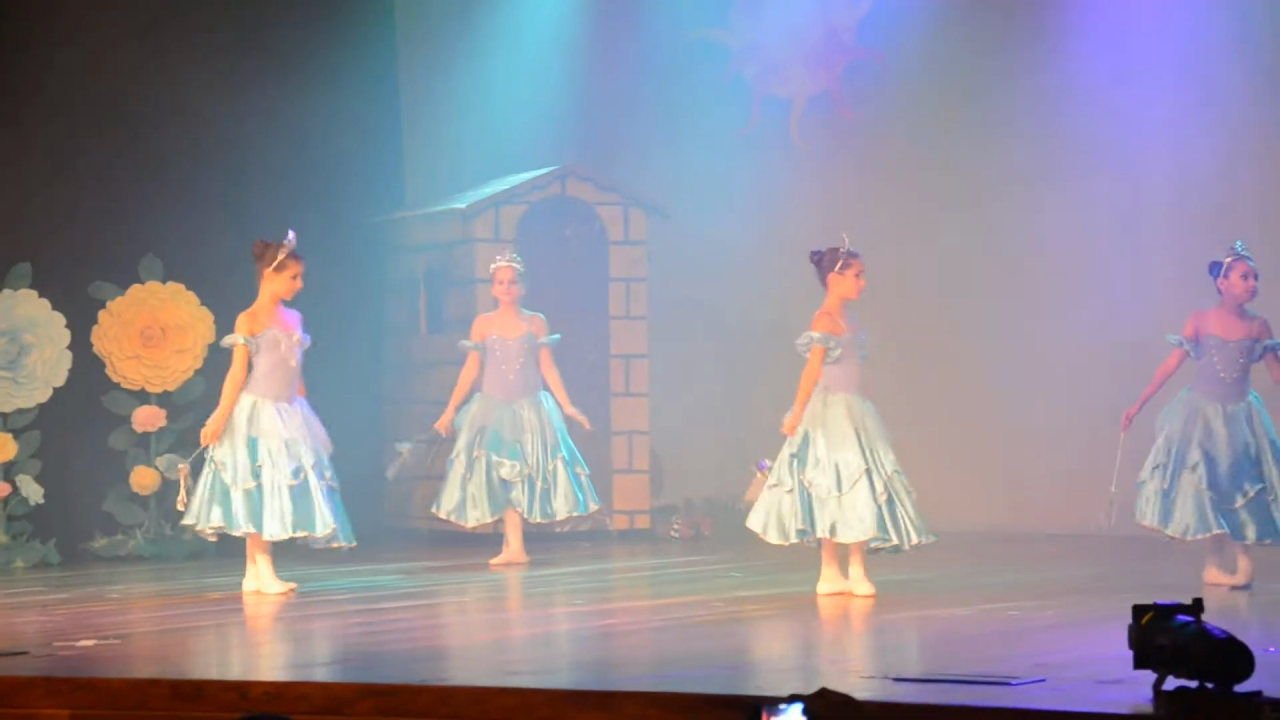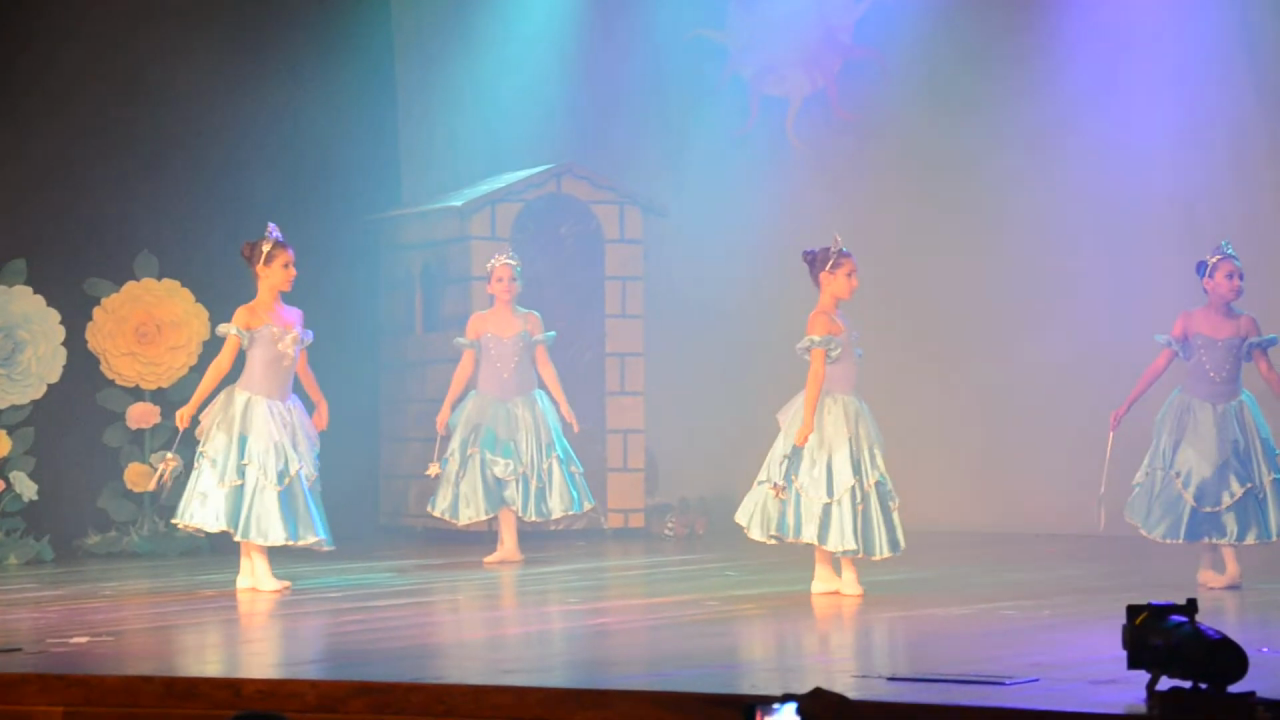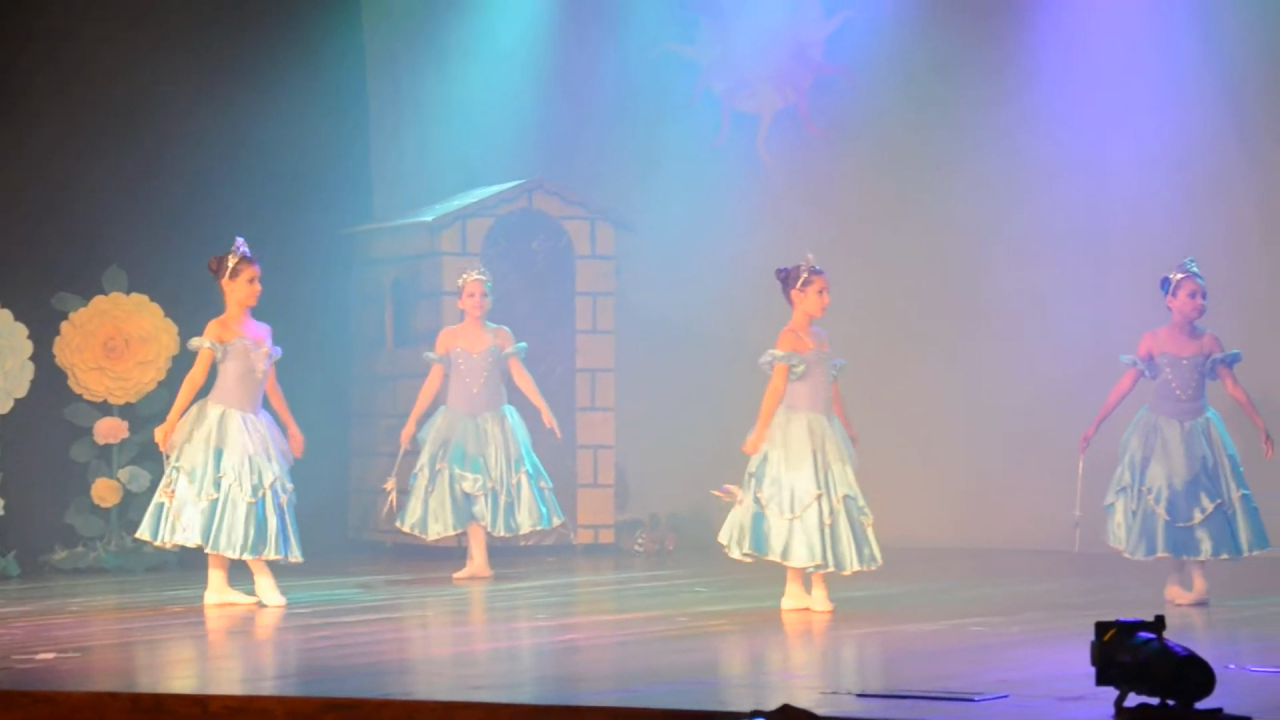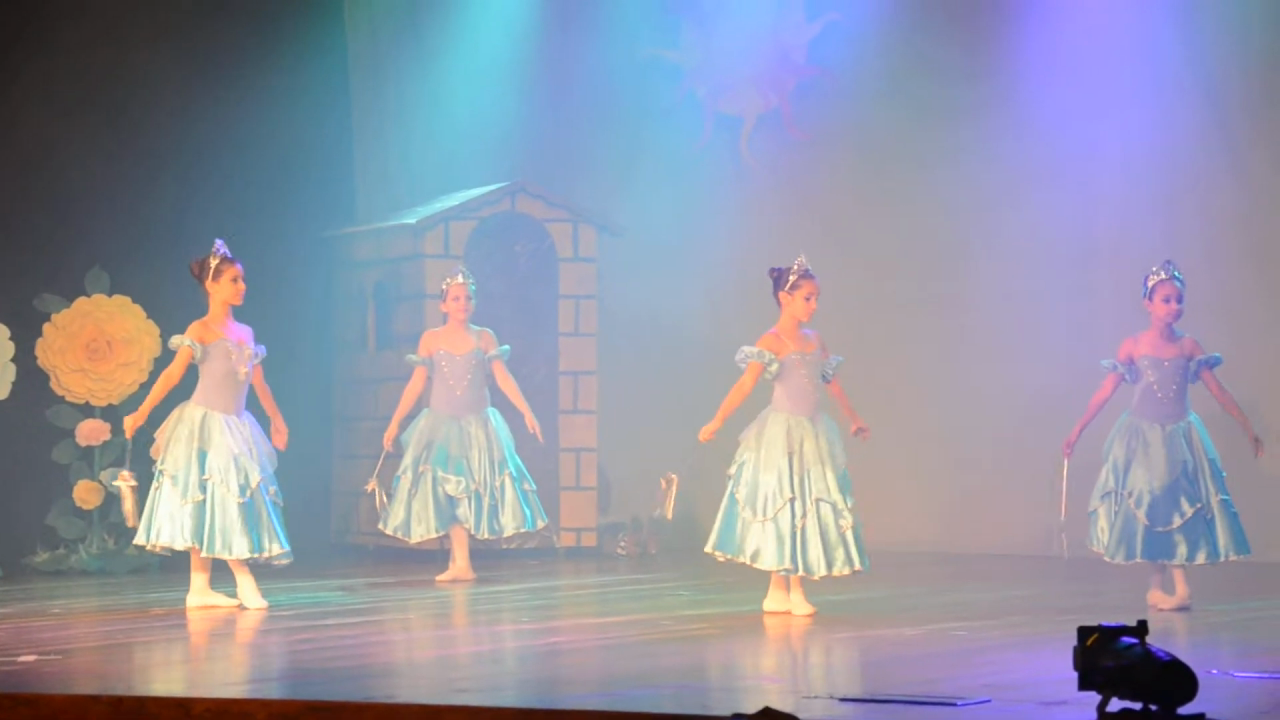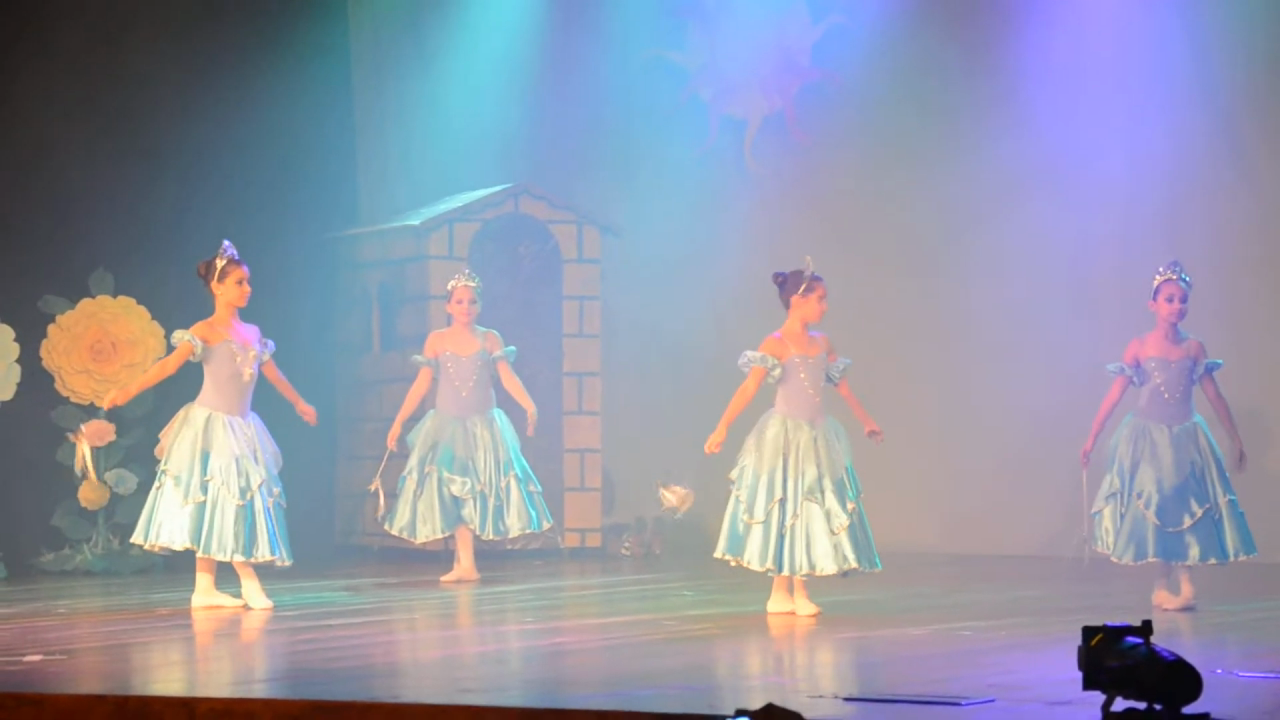
dt=0.4s
person 1, frame 1
left shoulder: (294, 318)
right shoulder: (248, 320)
right elbow: (237, 372)
left wrist: (302, 412)
right wrist: (220, 418)
left hip: (290, 414)
right hip: (257, 413)
left knee: (285, 486)
right knee: (263, 487)
left ankle: (254, 573)
right ankle: (263, 570)
person 1, frame 2
left shoulder: (295, 315)
right shoulder: (246, 315)
right elbow: (223, 362)
left wrist: (320, 403)
right wrist: (192, 404)
left hip: (285, 410)
right hip: (251, 408)
left knee: (278, 484)
right knee: (255, 484)
left ankle: (249, 570)
right ankle: (258, 566)
person 1, frame 3
left shoulder: (263, 330)
right shoulder: (218, 328)
left elbow: (271, 383)
right elbow: (197, 376)
left wrist: (291, 425)
right wrist: (171, 421)
left hip: (255, 424)
right hip: (223, 422)
left knee: (239, 503)
right knee: (228, 500)
left ankle: (218, 587)
person 1, frame 4
left shoulder: (245, 332)
right shoulder: (200, 329)
left elbow: (258, 381)
right elbow: (174, 372)
left wrist: (277, 420)
right wrist: (142, 412)
left hip: (238, 425)
right hip: (205, 425)
left knee: (227, 504)
right knee: (211, 502)
left ankle: (201, 589)
right ankle: (244, 580)
person 1, frame 5
left shoulder: (253, 333)
right shoulder: (205, 330)
left elbow: (272, 373)
right elbow: (170, 364)
left wrist: (299, 403)
right wrist: (129, 391)
left hip: (244, 426)
right hip: (211, 425)
left knee: (225, 506)
right knee: (216, 503)
left ankle: (205, 588)
right ankle: (249, 581)
person 2, frame 1
left shoulder: (845, 319)
right shoulder: (825, 320)
right elbow: (813, 366)
left wrist: (865, 407)
right wrist: (798, 411)
left hip: (852, 413)
right hip: (830, 413)
left knee: (859, 487)
right knee: (839, 486)
left ankle: (834, 572)
right ankle: (834, 572)
person 2, frame 2
left shoulder: (838, 318)
right shoulder: (820, 319)
right elbow: (817, 371)
right wrist: (808, 420)
left hip: (846, 413)
right hip: (826, 414)
left knee: (847, 489)
right knee: (829, 489)
left ankle: (835, 571)
right ankle: (829, 572)
person 2, frame 3
left shoulder: (821, 336)
right shoulder: (790, 337)
right elbow: (776, 386)
left wrist: (846, 427)
right wrist: (759, 431)
left hip: (822, 430)
right hip: (796, 429)
left knee: (824, 505)
right knee: (801, 504)
left ankle: (809, 587)
right ankle: (803, 588)
person 2, frame 4
left shoulder: (814, 339)
right shoulder: (772, 340)
left elbow: (832, 383)
right elbow: (746, 383)
left wrist: (854, 419)
right wrist: (717, 421)
left hip: (814, 433)
right hip: (782, 432)
left knee: (811, 508)
right knee: (784, 508)
left ankle: (789, 591)
right ankle: (782, 591)
person 2, frame 5
left shoulder: (822, 342)
right shoulder: (775, 343)
left elbow: (842, 386)
right elbow: (749, 388)
left wrist: (867, 422)
right wrist: (722, 429)
left hip: (817, 436)
right hip: (785, 435)
left knee: (814, 509)
right knee: (786, 508)
left ankle: (794, 591)
right ankle: (783, 592)
person 3, frame 1
right shoulder: (1200, 321)
right elbow: (1171, 364)
right wrist: (1138, 405)
left hip: (1239, 415)
right hip: (1201, 410)
left knee: (1234, 482)
right knee: (1204, 481)
left ankle: (1216, 565)
person 3, frame 2
left shoulder: (1246, 324)
right shoulder: (1188, 320)
right elbow: (1159, 365)
right wrist: (1126, 405)
left hip: (1233, 414)
right hip: (1193, 411)
left knee: (1226, 484)
right knee: (1197, 483)
left ankle: (1208, 565)
person 3, frame 3
left shoulder: (1209, 342)
right shoulder: (1153, 340)
left elbow: (1233, 386)
right elbow: (1125, 384)
left wrist: (1261, 427)
right wrist: (1094, 425)
left hip: (1198, 432)
right hip: (1159, 430)
left knee: (1194, 500)
right knee: (1165, 500)
left ankle: (1176, 582)
person 3, frame 4
left shoulder: (1189, 345)
right shoulder: (1133, 345)
left elbow: (1216, 388)
right elbow: (1106, 389)
left wrist: (1248, 427)
right wrist: (1077, 430)
left hip: (1181, 435)
right hip: (1142, 435)
left knee: (1177, 507)
right knee: (1148, 505)
left ankle: (1158, 586)
person 3, frame 5
left shoulder: (1194, 347)
right shoulder: (1138, 346)
left elbow: (1214, 395)
right elbow: (1115, 393)
left wrist: (1236, 439)
right wrist: (1092, 437)
left hip: (1186, 437)
right hip: (1147, 437)
left knee: (1182, 507)
right knee: (1154, 507)
left ankle: (1164, 587)
person 4, frame 1
left shoulder: (536, 322)
right shoulder: (482, 324)
left elbow: (547, 367)
right elbow: (471, 370)
left wrist: (567, 405)
right wrist: (450, 409)
left hip: (529, 408)
right hip: (493, 409)
left knee: (525, 472)
right knee: (499, 473)
left ankle: (512, 545)
right ankle: (515, 547)
person 4, frame 2
left shoulder: (531, 320)
right shoulder: (477, 321)
left elbow: (544, 364)
right elbow: (466, 366)
left wrist: (563, 403)
right wrist: (446, 407)
left hip: (525, 406)
right hip: (488, 407)
left knee: (521, 471)
right knee: (494, 472)
left ankle: (506, 543)
right ankle: (509, 545)
person 4, frame 3
left shoulder: (502, 335)
right shoulder: (447, 336)
left elbow: (520, 374)
right elbow: (434, 381)
left wrist: (543, 408)
right wrist: (412, 420)
left hip: (494, 421)
right hip: (457, 421)
left knee: (490, 486)
right knee: (463, 487)
left ankle: (476, 557)
right ankle: (479, 560)
person 4, frame 4
left shoulder: (485, 338)
right shoulder: (430, 339)
left elbow: (503, 377)
right elbow: (416, 383)
left wrist: (527, 412)
right wrist: (394, 422)
left hip: (477, 424)
right hip: (441, 425)
left knee: (474, 489)
right knee: (445, 490)
left ankle: (458, 561)
right ankle: (461, 564)
person 4, frame 5
left shoulder: (491, 339)
right shoulder: (436, 340)
left elbow: (508, 377)
right elbow: (421, 384)
left wrist: (530, 406)
right wrist: (398, 421)
left hip: (483, 425)
right hip: (447, 425)
left knee: (478, 490)
right knee: (451, 491)
left ankle: (462, 560)
right ankle: (466, 564)
